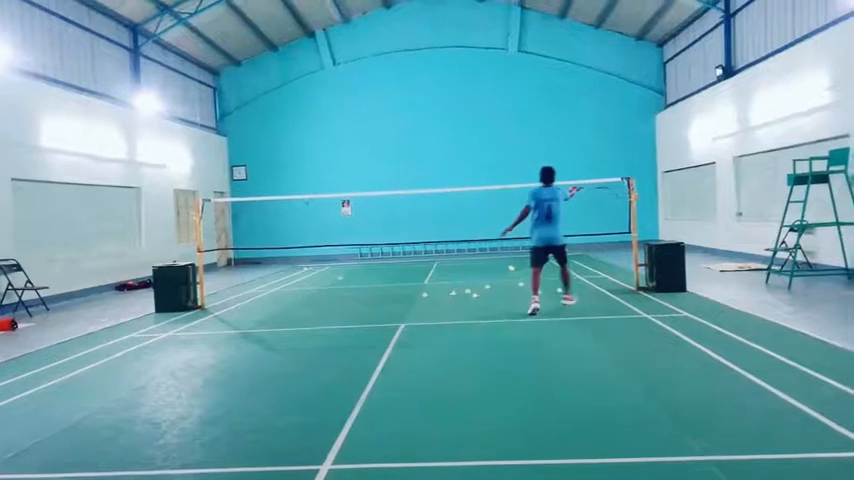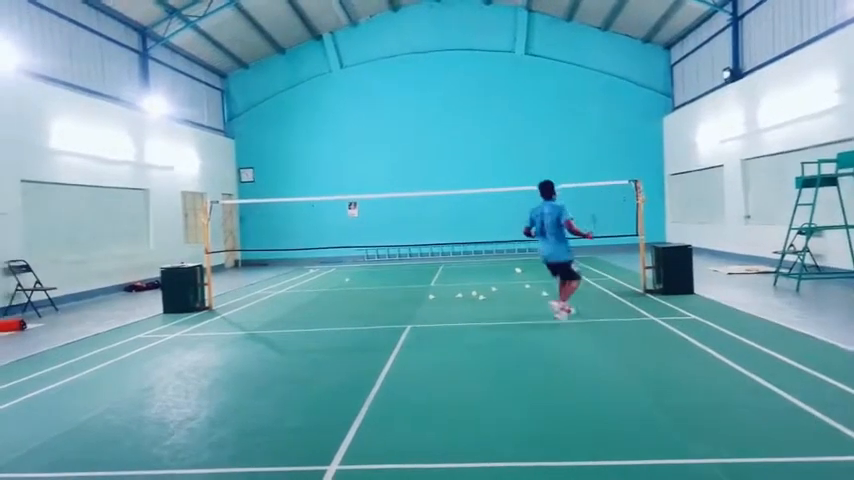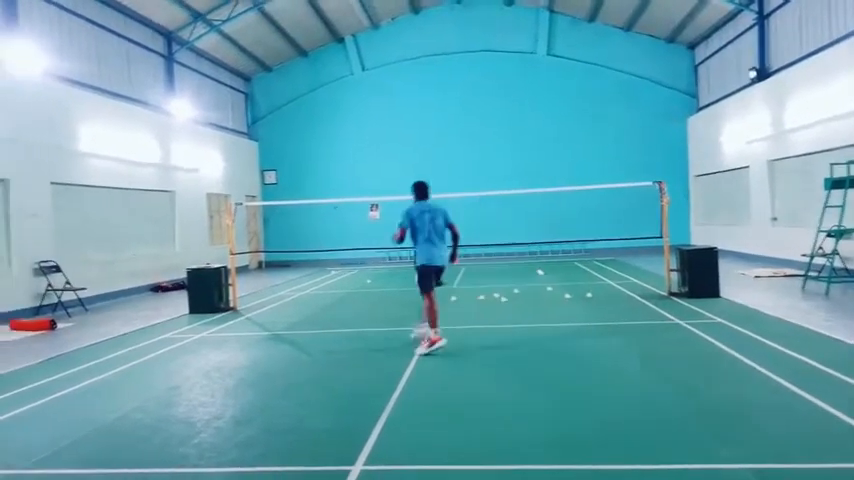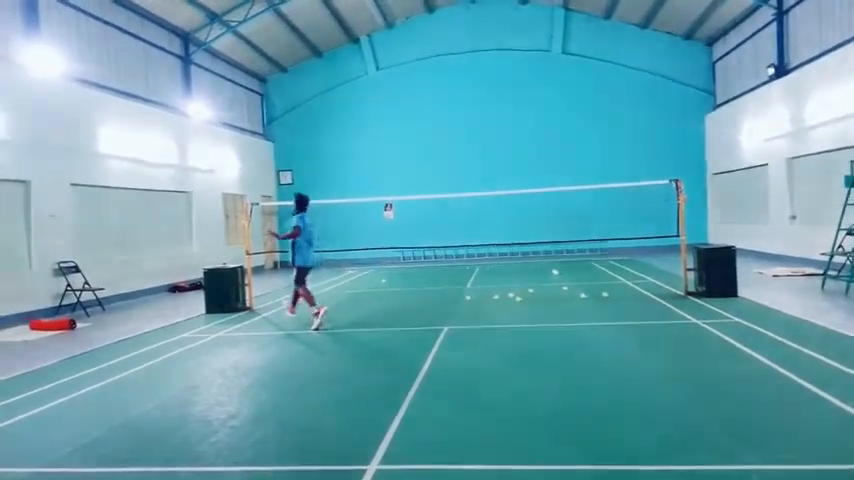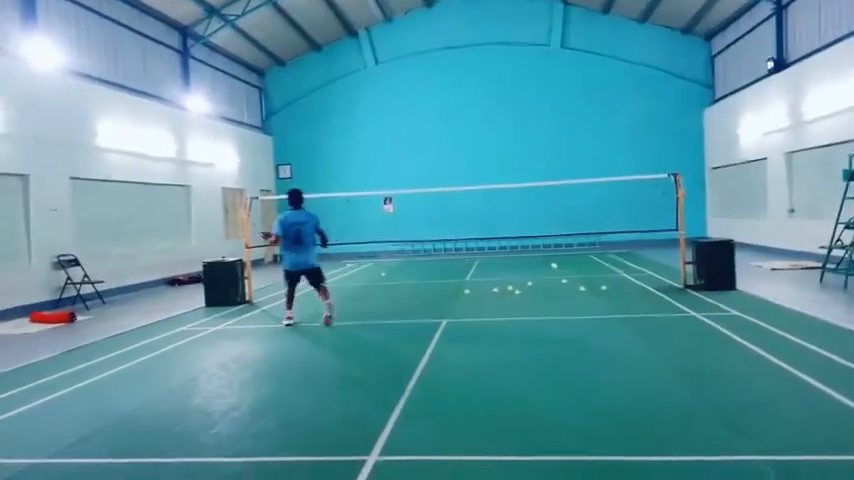
dt=1s
person 1, frame 1
left shoulder: (535, 193)
right shoulder: (559, 192)
left elbow: (526, 212)
right elbow: (568, 196)
left wrist: (511, 227)
right wrist: (573, 191)
left hip: (539, 239)
right hip: (556, 238)
left knee: (536, 270)
right knee: (563, 266)
left ankle: (535, 300)
right ankle: (567, 296)
person 1, frame 2
left shoulder: (534, 211)
right shoulder: (559, 208)
left elbow: (526, 232)
right elbow: (571, 228)
right wrist: (586, 234)
left hip: (546, 254)
right hip: (560, 253)
left knee: (564, 278)
right knee: (574, 280)
left ankle: (564, 306)
right ankle: (559, 303)
person 1, frame 3
left shoulder: (410, 211)
right shoulder: (440, 211)
left elbow: (400, 237)
right elbow: (455, 233)
left wrist: (398, 236)
right wrist: (454, 253)
left hip: (425, 259)
right hip: (441, 258)
left knee: (427, 296)
right knee: (427, 294)
left ankle: (434, 336)
right ankle: (429, 328)
person 1, frame 4
left shoulder: (298, 218)
right shoulder: (306, 218)
left elbow: (296, 232)
left wrist: (279, 236)
left hip: (301, 260)
right hip: (307, 259)
left knee: (300, 286)
right knee: (298, 283)
left ankle: (317, 309)
right ankle: (292, 307)
person 1, frame 5
left shoulder: (282, 218)
right shoulder: (311, 217)
left elbow: (275, 240)
right elbow: (323, 236)
left wrist: (269, 238)
right wrist: (324, 243)
left hip: (291, 262)
right hip: (310, 261)
left knee: (291, 287)
right knee: (319, 286)
left ankle: (289, 315)
right ankle: (327, 304)
